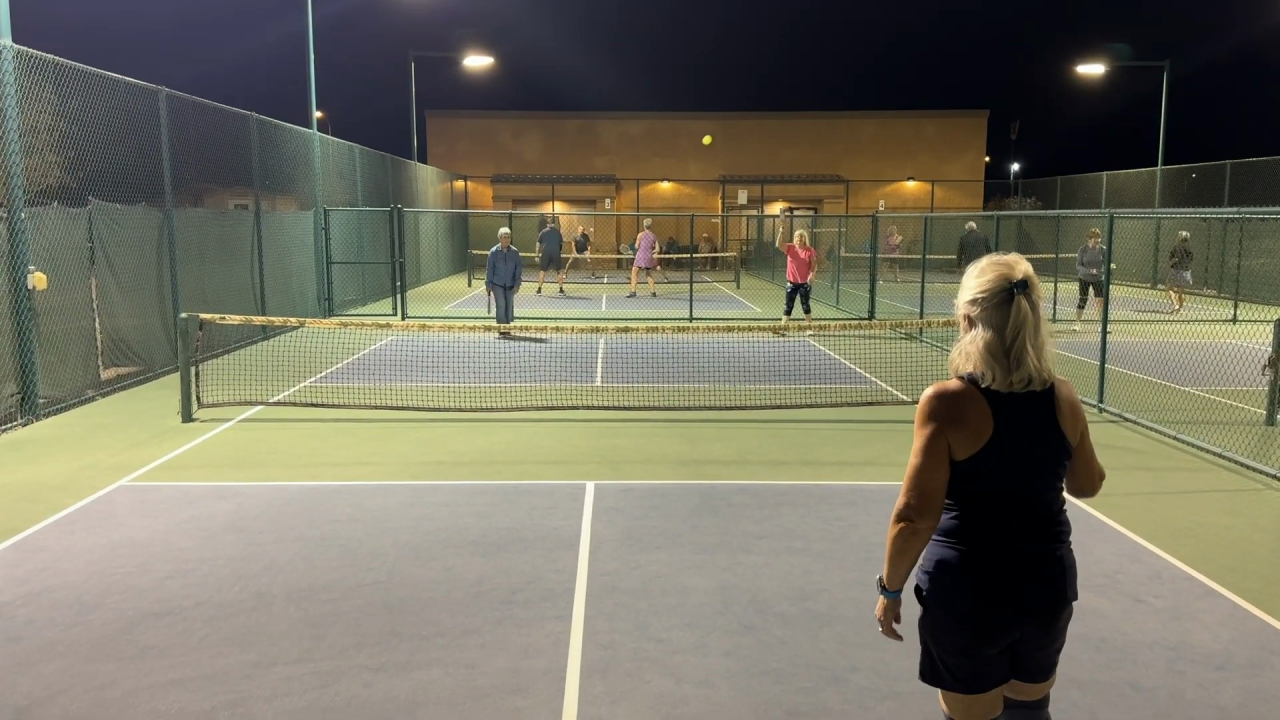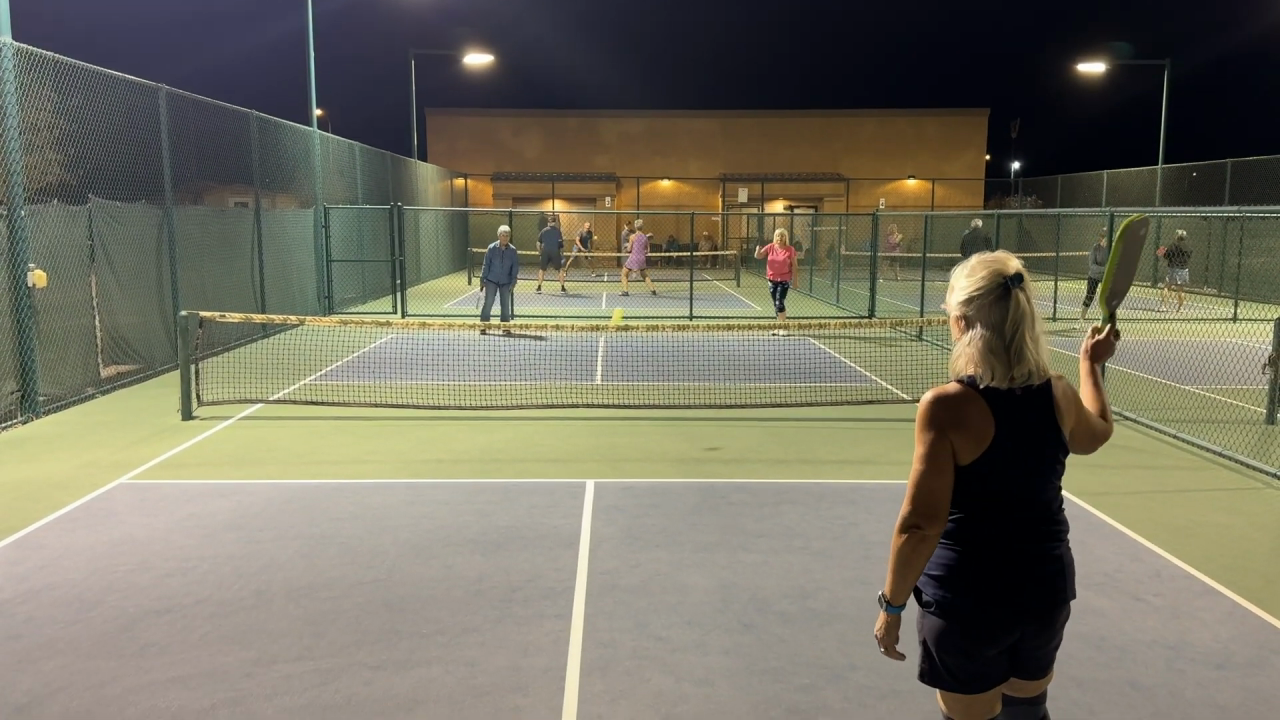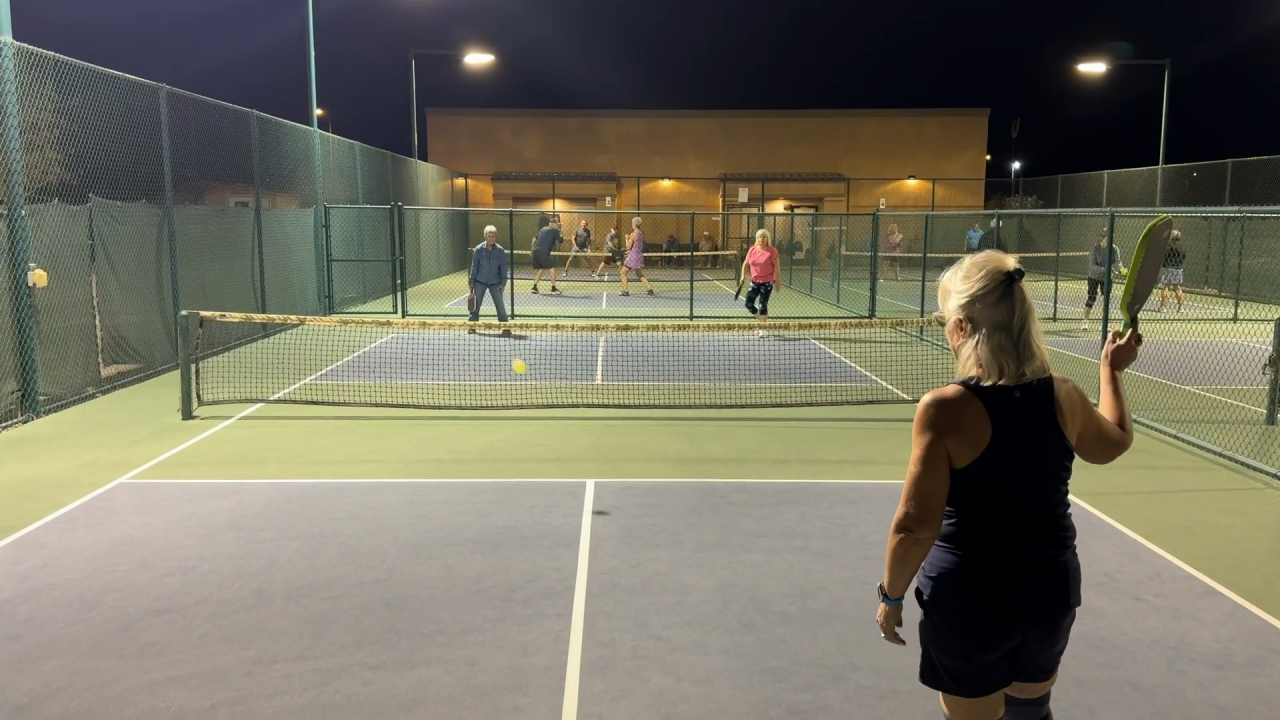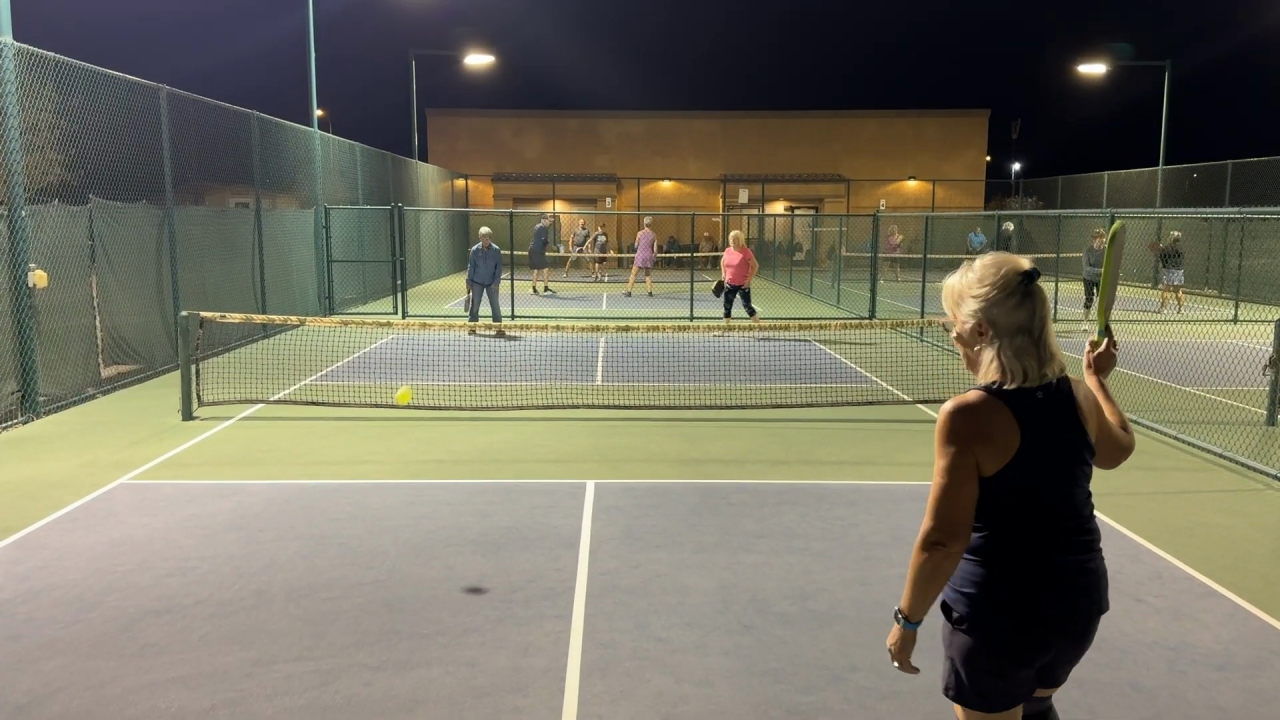
dt=0.4s
person 1, frame 1
left shoulder: (947, 402)
right shoulder: (1062, 398)
left elbow: (915, 517)
right elbow: (1087, 483)
left wrist: (889, 589)
left hip: (967, 597)
right hip: (1047, 589)
person 1, frame 2
left shoulder: (947, 406)
right shoulder: (1058, 394)
left elbow: (920, 525)
right elbow: (1096, 433)
left wrist: (891, 605)
right wrist: (1091, 363)
left hip: (967, 597)
right hip: (1047, 588)
person 1, frame 3
left shoulder: (945, 408)
right shoulder: (1062, 396)
left elbow: (916, 525)
right elbow: (1114, 440)
left wrist: (890, 595)
right wrist: (1111, 369)
left hip: (967, 600)
right hip: (1050, 591)
person 1, frame 4
left shoulder: (969, 415)
right shoulder: (1076, 394)
left elbow: (942, 541)
right elbow: (1119, 448)
left wrist: (906, 620)
left hip: (998, 611)
right hip: (1078, 598)
